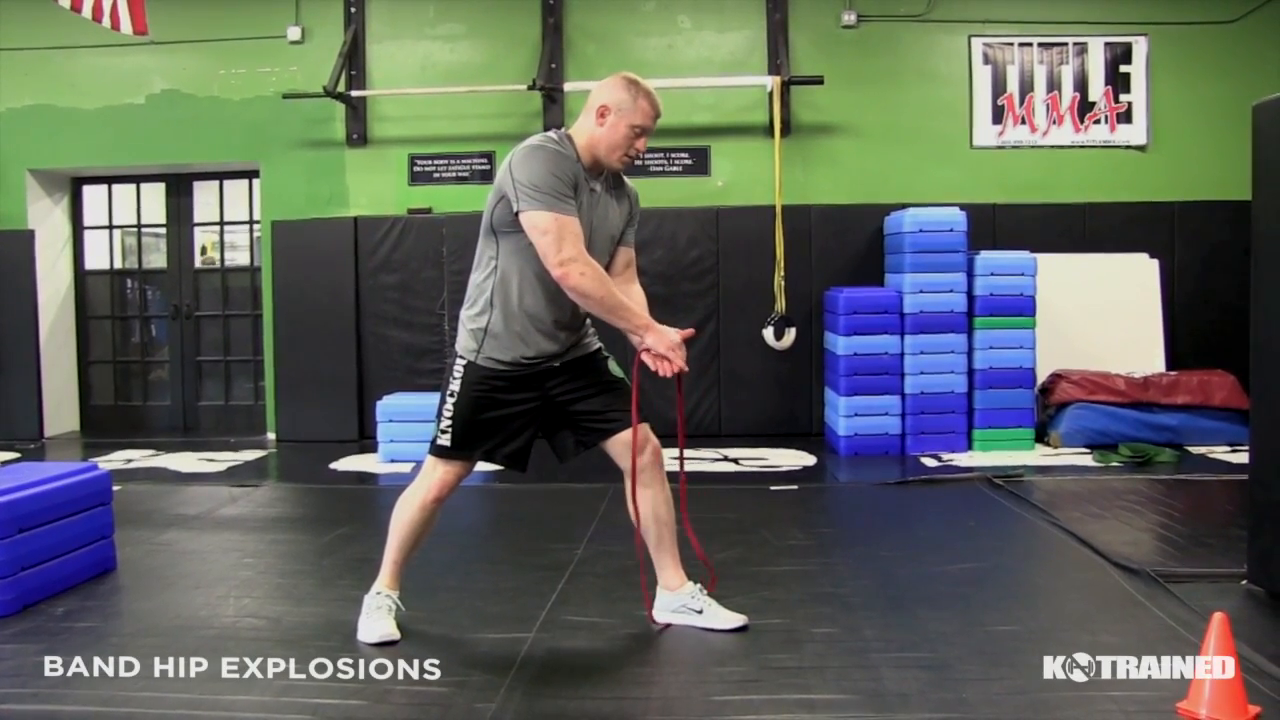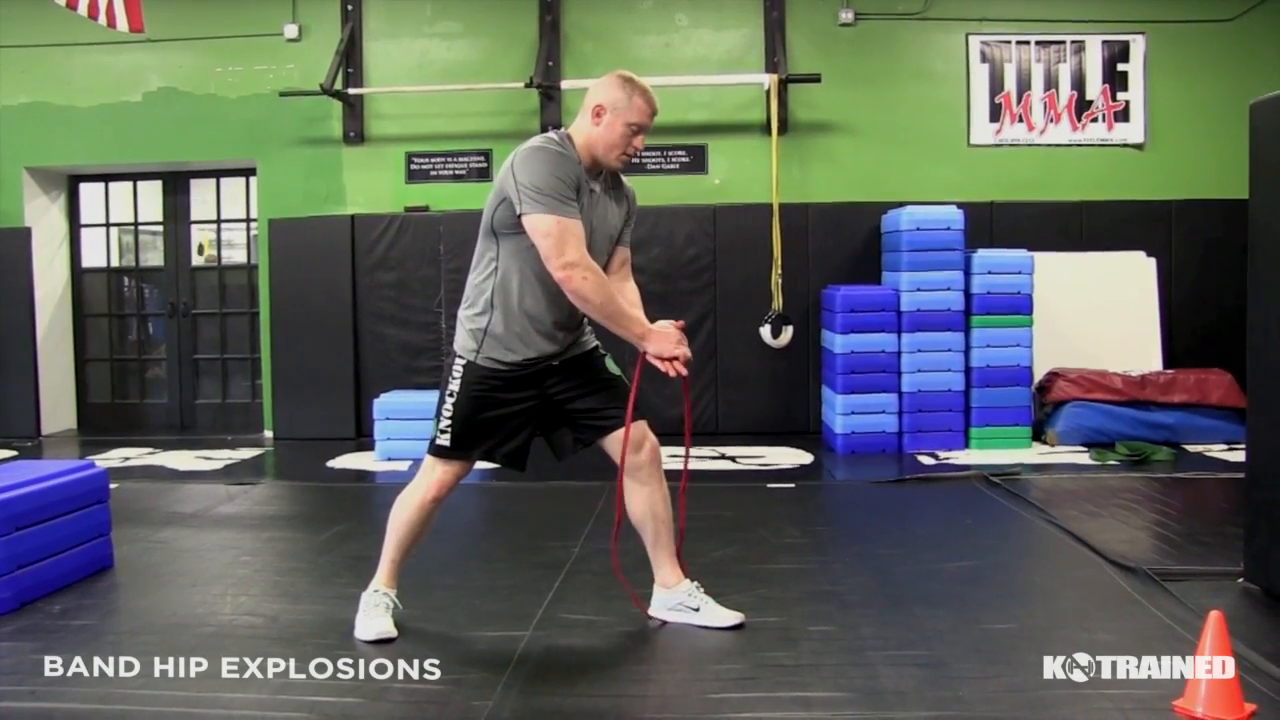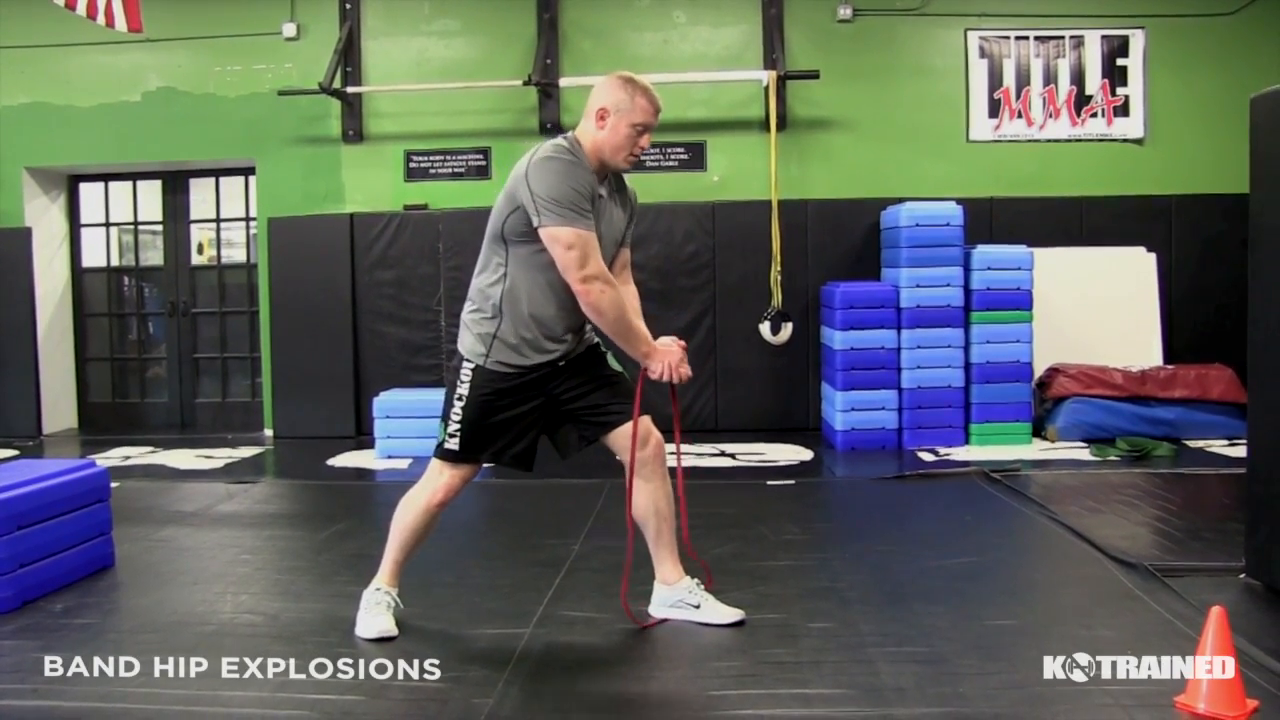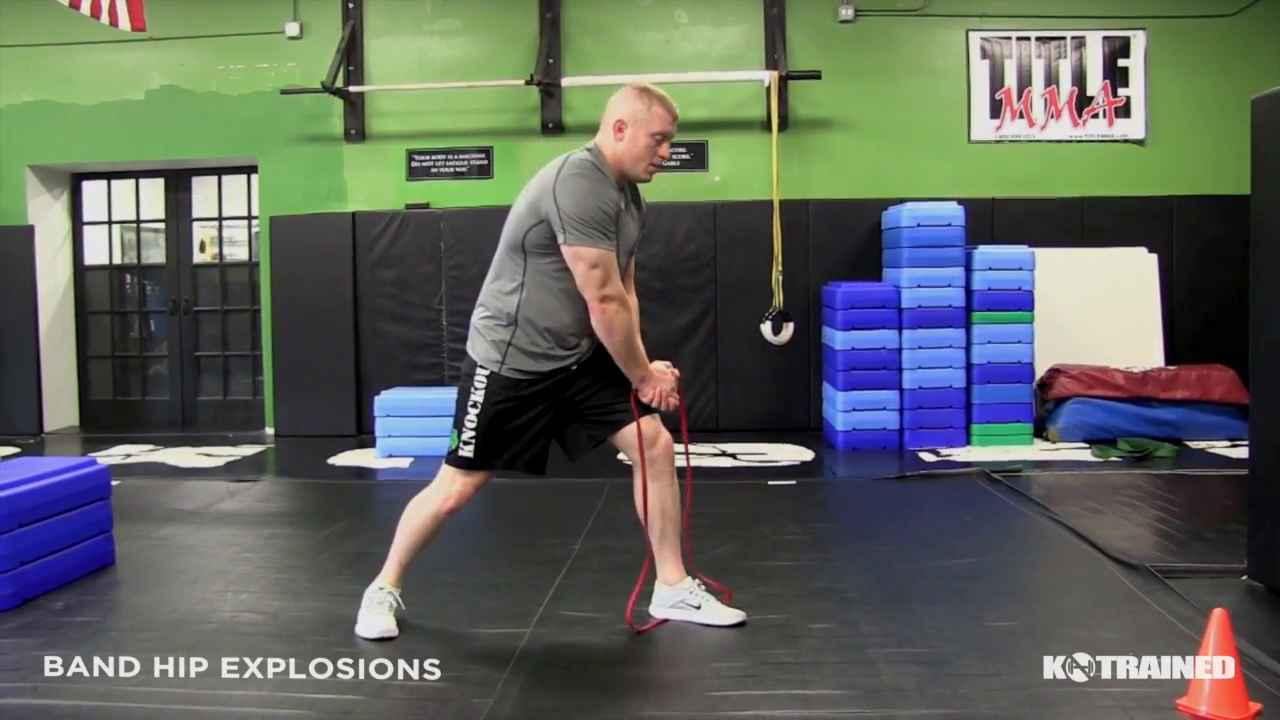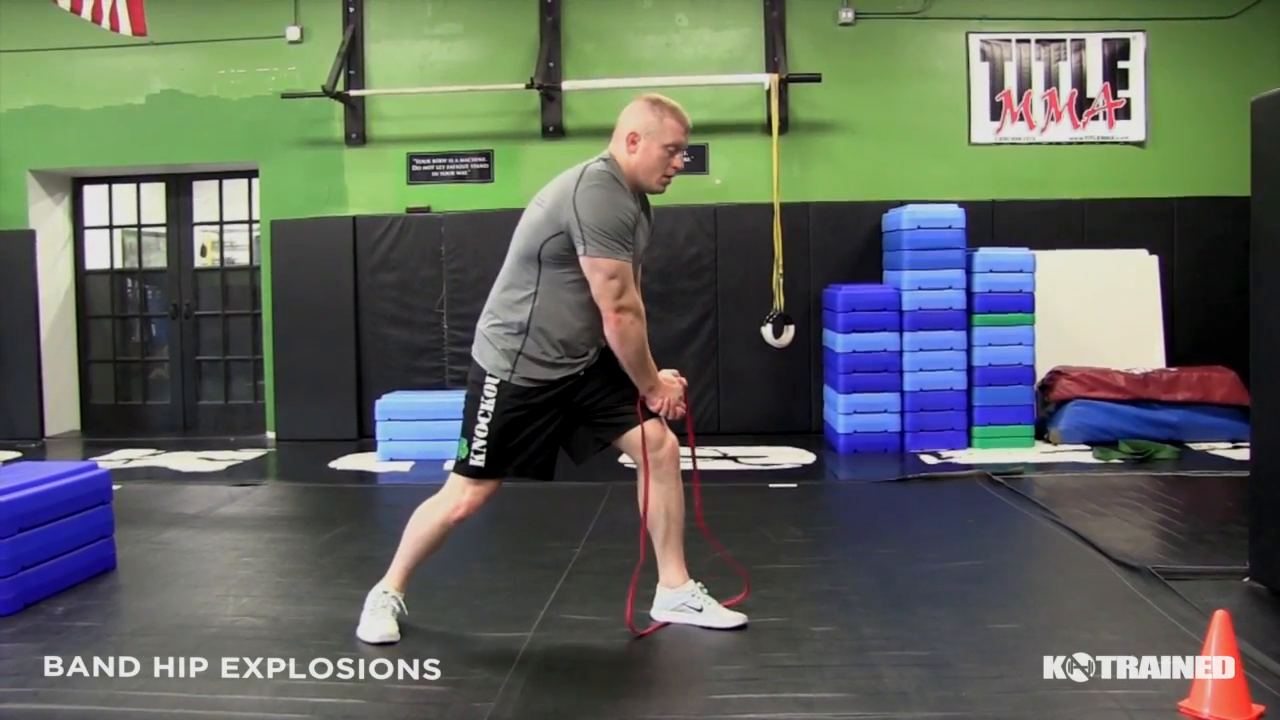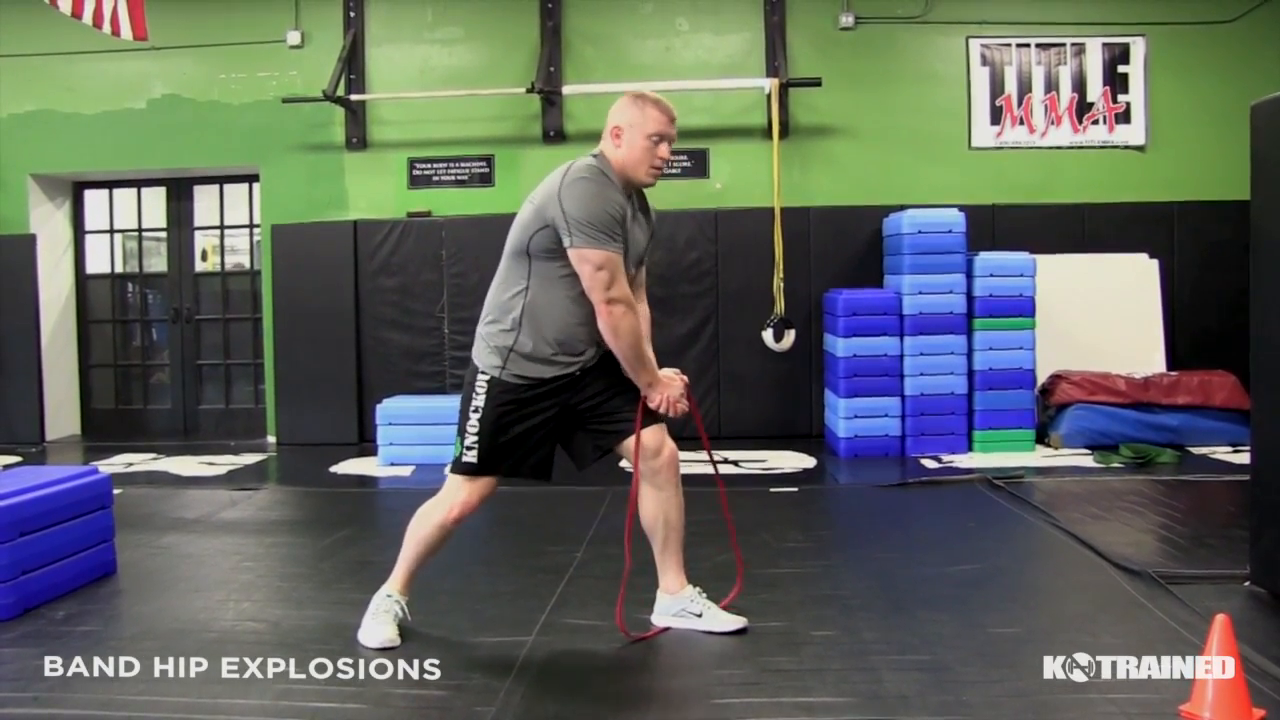
dt=0.4s
person 1, frame 1
left shoulder: (622, 195)
right shoulder: (540, 160)
left elbow: (622, 281)
right elbow: (568, 268)
left wrist: (645, 340)
right wrist: (648, 329)
left hip: (571, 353)
right hip: (497, 355)
left knee: (644, 452)
right knee: (439, 480)
left ankle: (674, 593)
right ankle: (383, 594)
person 1, frame 2
left shoulder: (619, 193)
right shoulder: (541, 162)
left elbow: (617, 279)
right elbow: (571, 272)
left wrist: (646, 335)
right wrist: (646, 335)
left hip: (568, 352)
right hip: (495, 354)
left knee: (642, 449)
right knee: (439, 479)
left ankle: (671, 591)
right ankle: (380, 592)
person 1, frame 3
left shoulder: (620, 193)
right shoulder: (553, 169)
left elbow: (619, 281)
right elbow: (588, 283)
left wrist: (648, 344)
right wrist: (648, 352)
left hip: (570, 351)
right hip: (500, 355)
left knee: (646, 445)
right knee: (445, 482)
left ankle: (672, 588)
right ankle: (382, 591)
person 1, frame 4
left shoulder: (628, 196)
right shoulder: (579, 183)
left elbow: (624, 294)
right elbow: (604, 303)
left wrist: (642, 369)
right wrist: (644, 376)
left hip: (578, 355)
right hip: (511, 358)
left knee: (655, 445)
right knee: (456, 489)
left ankle: (673, 589)
right ankle: (384, 590)
person 1, frame 5
left shoulder: (631, 201)
right shoulder: (598, 195)
left elbow: (629, 306)
right elbow: (620, 314)
left wrist: (649, 378)
right wrist: (652, 384)
left hip: (583, 360)
right hip: (517, 365)
left knee: (661, 448)
right knee: (465, 498)
left ankle: (675, 591)
right ankle: (388, 592)
person 1, frame 6
left shoulder: (637, 207)
right shoulder: (584, 189)
left elbow: (635, 302)
right elbow: (611, 307)
left wrist: (650, 375)
right wrist: (651, 380)
left hip: (585, 364)
right hip: (515, 366)
left knee: (659, 454)
right knee: (463, 497)
left ankle: (675, 598)
right ankle: (392, 596)
